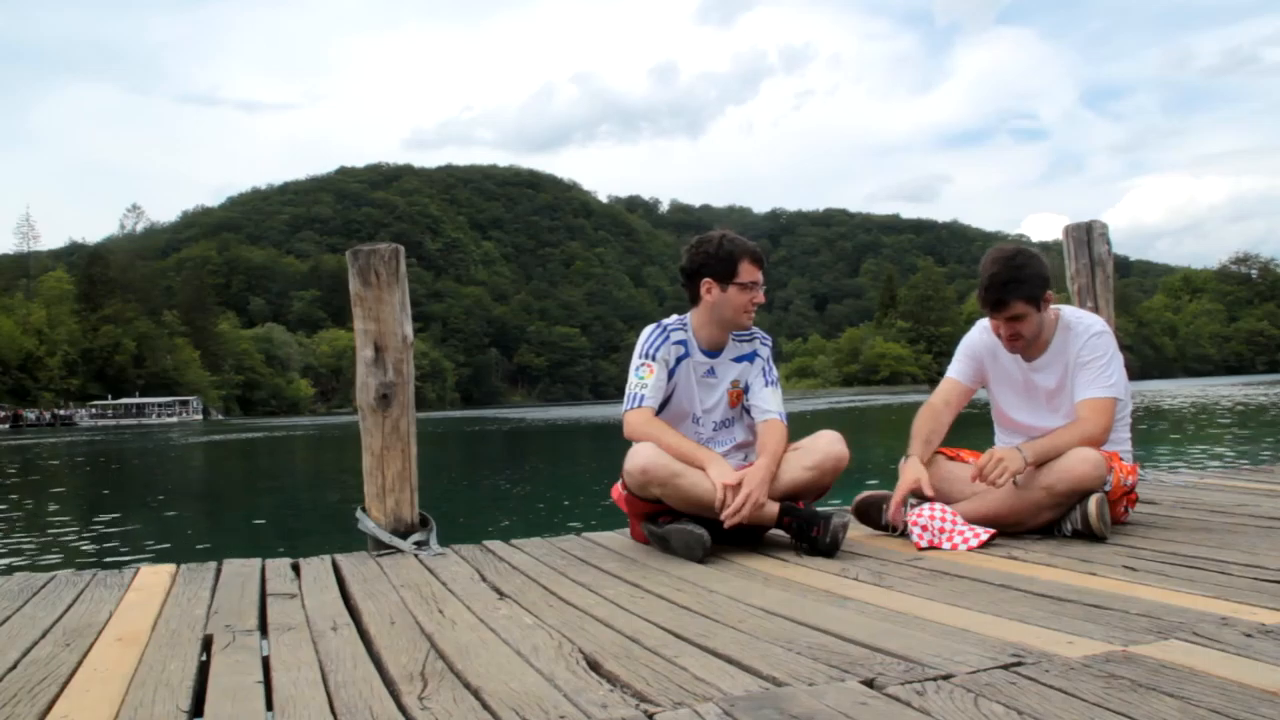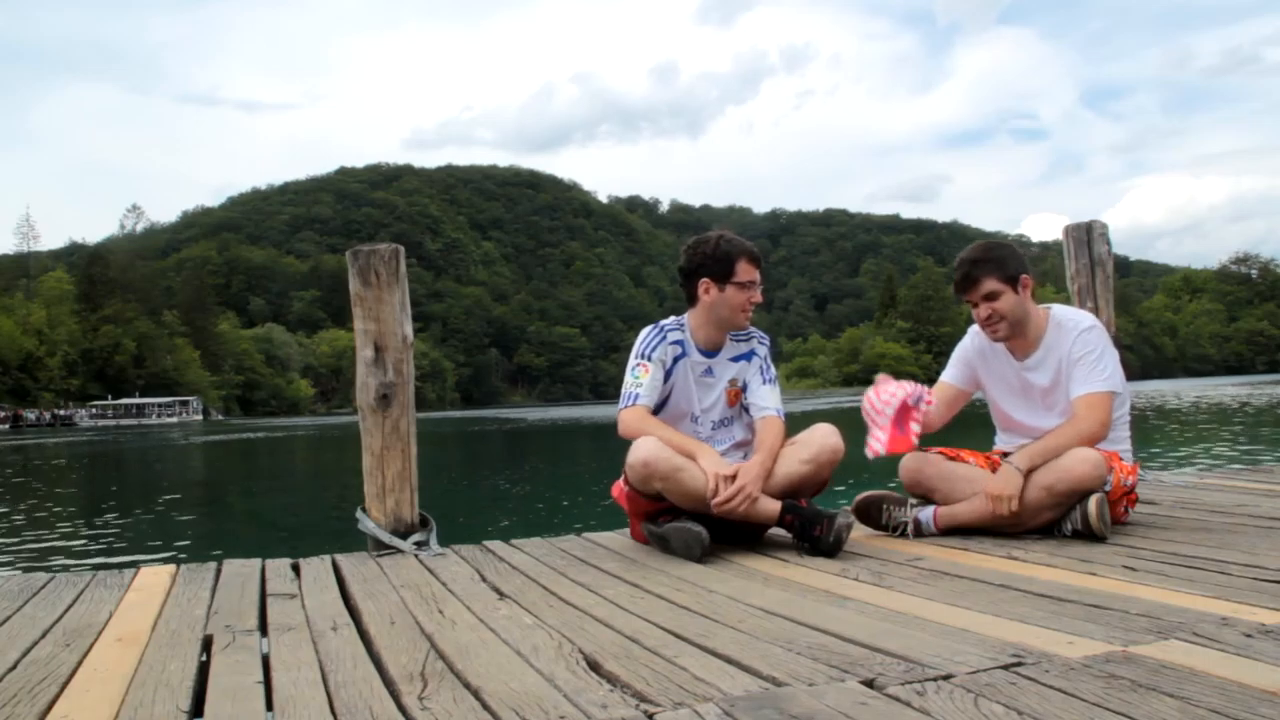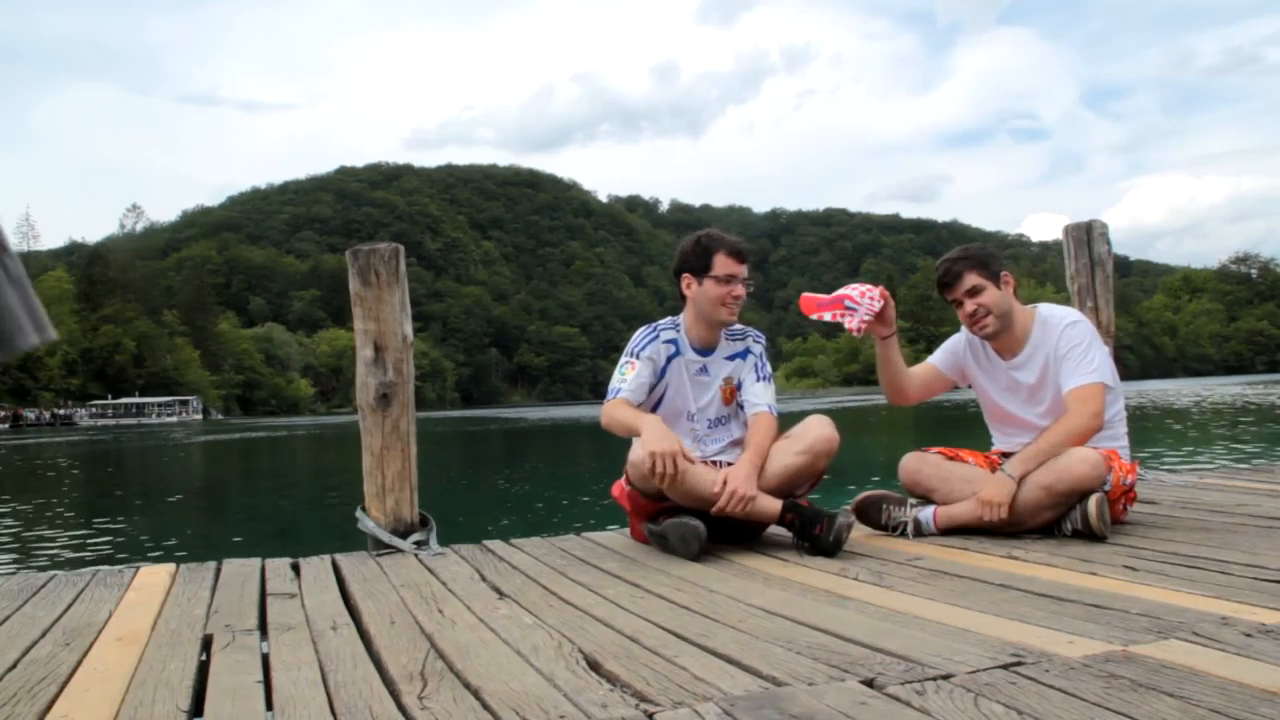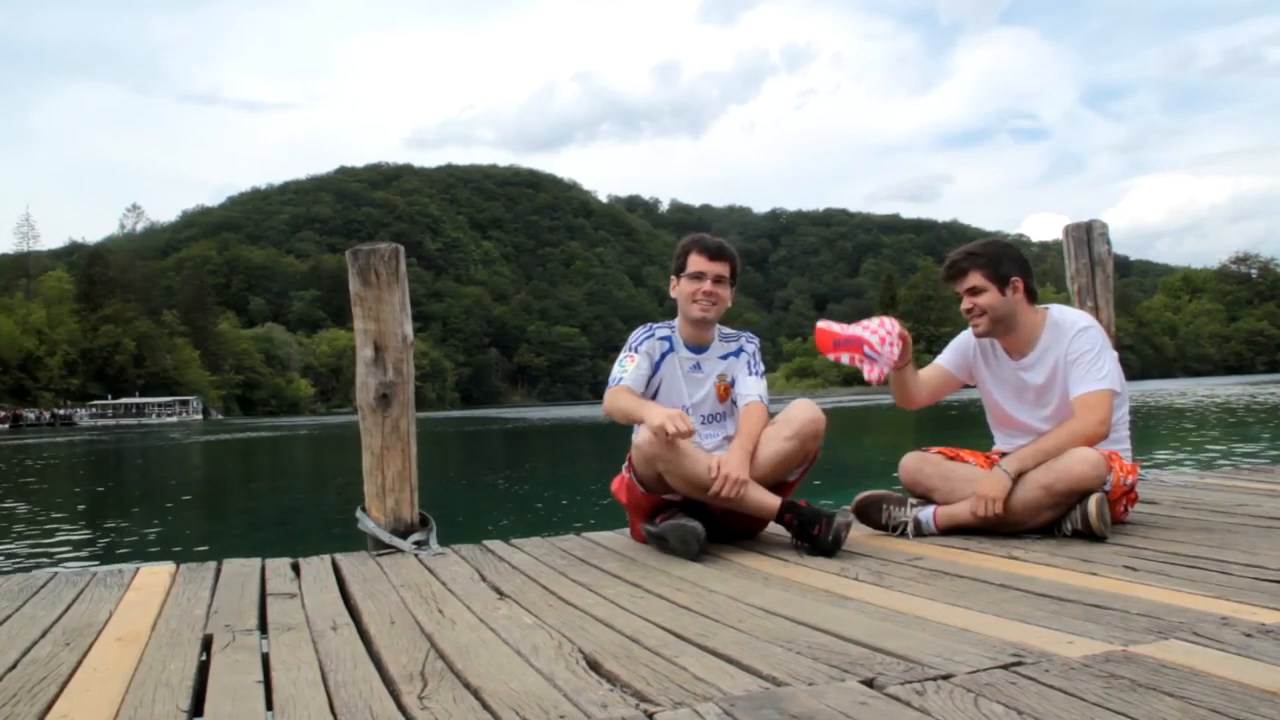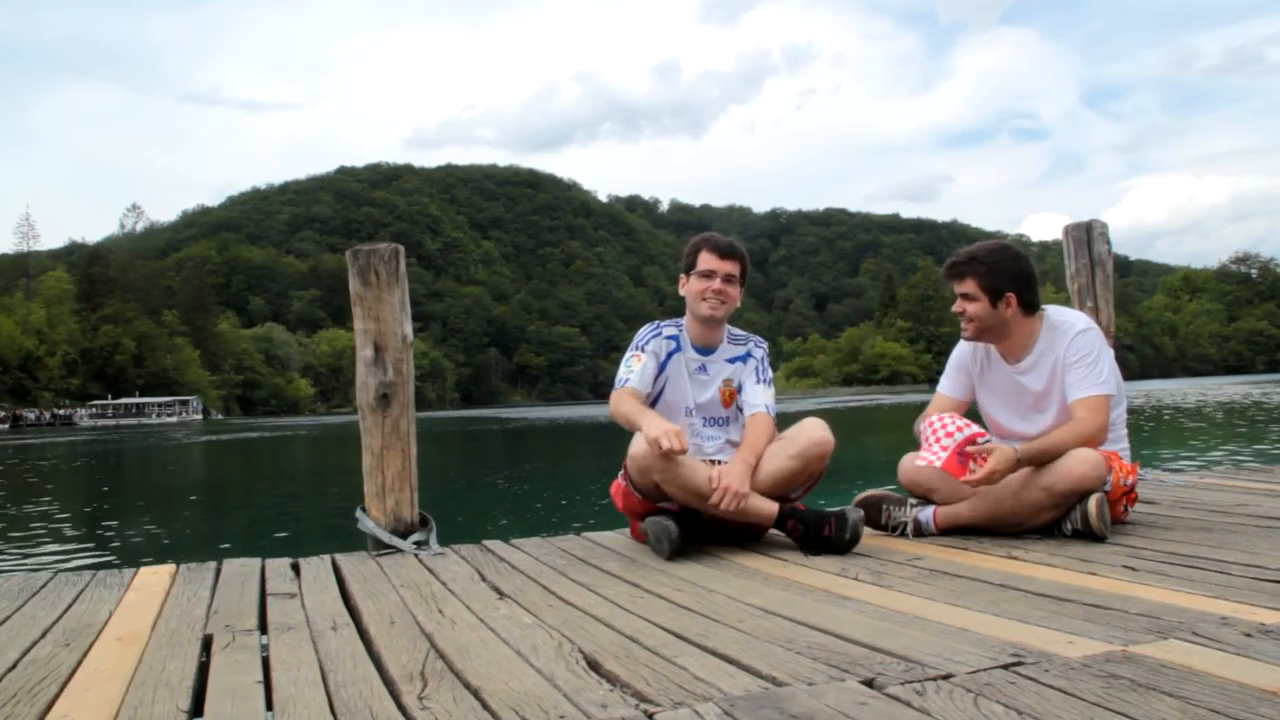
dt=0.5s
person 1, frame 1
left shoulder: (756, 346)
right shoulder: (660, 338)
left elbow: (771, 420)
right elbow: (636, 423)
left wrist: (761, 471)
right wrist: (712, 462)
left hip: (739, 481)
right hip: (673, 484)
left knee: (831, 448)
right knee: (643, 462)
left ankle: (692, 519)
right ankle: (793, 518)
person 1, frame 2
left shoulder: (753, 346)
right shoulder: (659, 341)
left elbow: (770, 419)
right elbow: (630, 421)
left wrist: (756, 467)
right wrist: (701, 453)
left hip: (736, 479)
right hip: (673, 484)
left knee: (827, 440)
right knee: (647, 454)
left ankle: (690, 522)
right ankle: (795, 517)
person 1, frame 3
left shoulder: (749, 344)
right shoulder: (653, 341)
left elbow: (763, 415)
right elbow: (612, 412)
left wrist: (748, 466)
right wrist: (650, 425)
left hip: (732, 481)
right hip: (671, 483)
left knee: (821, 431)
right knee: (646, 456)
left ankle: (690, 519)
right ankle: (796, 516)
person 1, frame 4
left shoulder: (743, 347)
right shoulder: (649, 340)
left elbow: (755, 407)
right elbow: (614, 401)
left wrist: (740, 453)
right wrist: (651, 410)
left hip: (729, 494)
right hip: (663, 491)
left knee: (807, 415)
right knee: (654, 436)
left ankle: (690, 518)
right ankle: (795, 516)
person 1, frame 5
left shoulder: (752, 351)
right shoulder: (656, 338)
left elbow: (761, 418)
right elbow: (620, 401)
left wrist: (741, 466)
right wrist: (651, 420)
left hip: (733, 487)
right hip: (665, 491)
left knee: (816, 435)
right knee: (646, 449)
left ankle: (685, 522)
right ankle: (794, 521)
person 2, frame 1
left shoulder: (1090, 334)
right shoulder: (982, 337)
left elbow: (1094, 429)
right elbow: (940, 407)
left wrist: (1023, 453)
right wrist: (916, 460)
left hip: (1095, 467)
right hip: (1012, 468)
left knee: (1083, 466)
right knee: (911, 468)
right ankle: (1063, 512)
person 2, frame 2
left shoulder: (1080, 331)
right shoulder: (976, 344)
left elbow: (1093, 425)
right elbow: (932, 415)
left wrist: (1018, 465)
left hip: (1094, 466)
right hip: (1015, 467)
left knee: (1081, 466)
right knee: (915, 466)
left ankle: (926, 519)
right ankle: (1061, 512)
person 2, frame 3
left shoulder: (1067, 327)
right shoulder: (966, 346)
left elbow: (1087, 418)
right elbow: (903, 394)
left wrist: (1011, 473)
right wrist: (886, 336)
left hip: (1095, 464)
right hip: (1013, 465)
left knee: (1082, 465)
right knee: (914, 467)
left ankle: (927, 518)
right ankle: (1062, 510)
person 2, frame 4
left shoulder: (1078, 331)
right shoulder: (974, 342)
left elbow: (1093, 424)
right elbow: (913, 396)
left wrist: (1009, 468)
right wrist: (899, 361)
left hip: (1095, 468)
right hip: (1014, 470)
left knee: (1082, 465)
right knee: (914, 467)
left ankle: (928, 518)
right ankle: (1057, 511)
person 2, frame 5
left shoulder: (1075, 334)
right shoulder: (971, 347)
left elbow: (1092, 430)
right elbow: (930, 419)
left wrist: (1017, 456)
right wrist: (934, 431)
left hip: (1094, 467)
right hip: (1013, 469)
left knee: (1082, 467)
right knee: (913, 468)
left ankle: (926, 519)
right ankle: (1060, 512)
